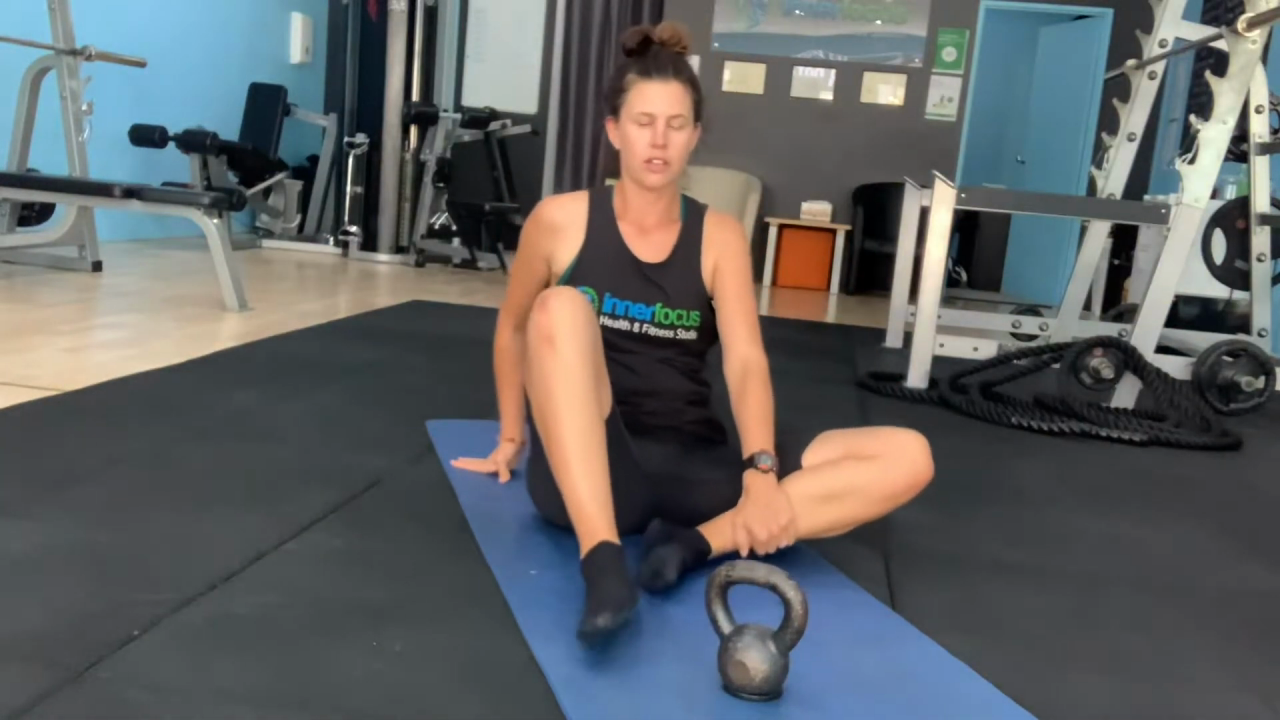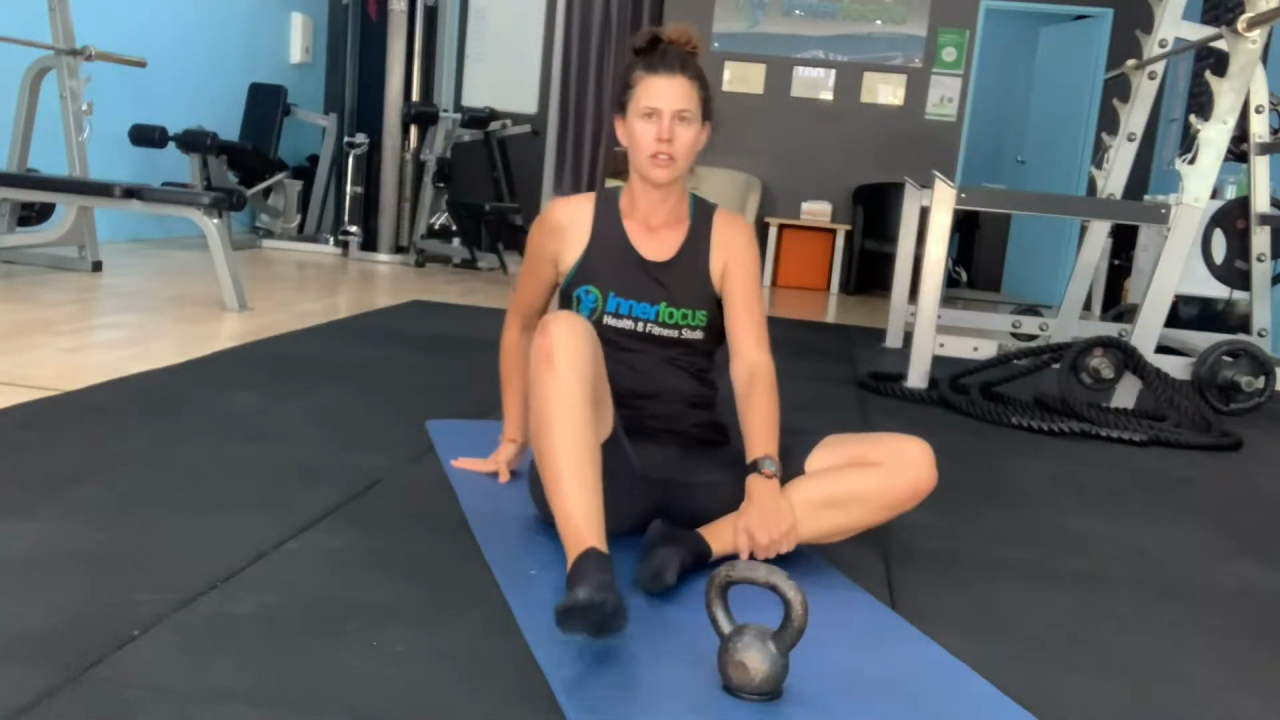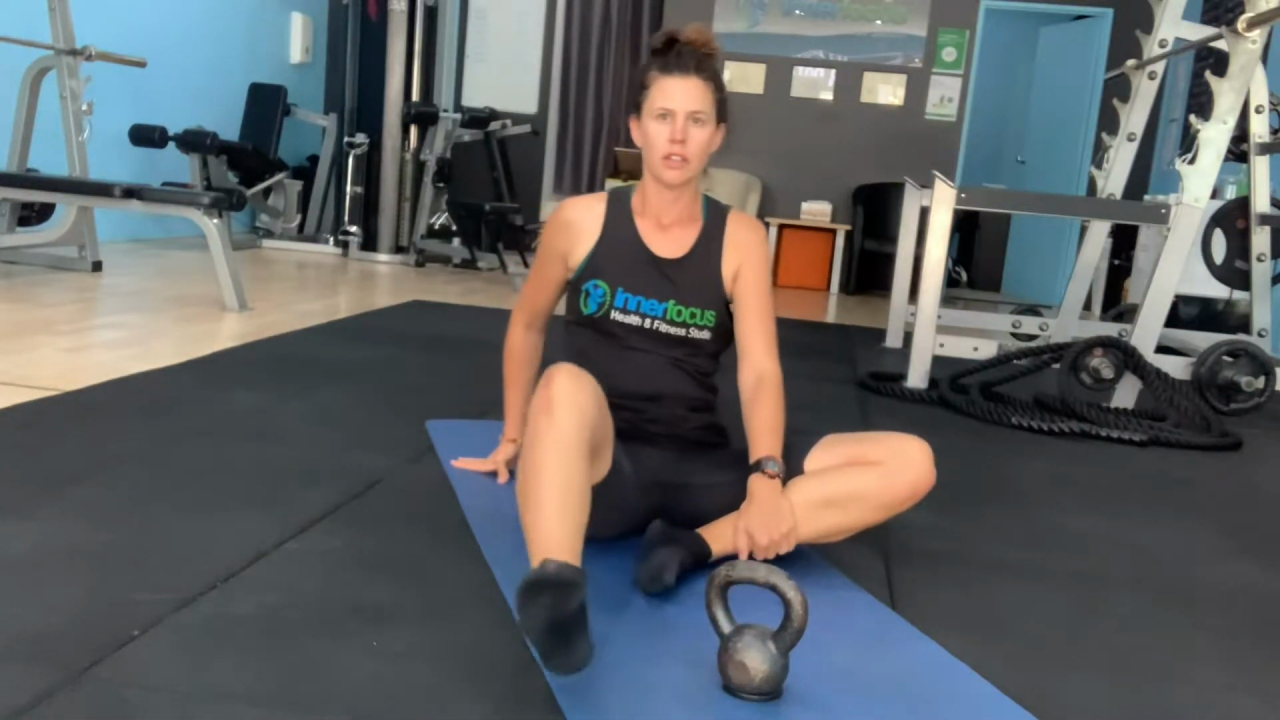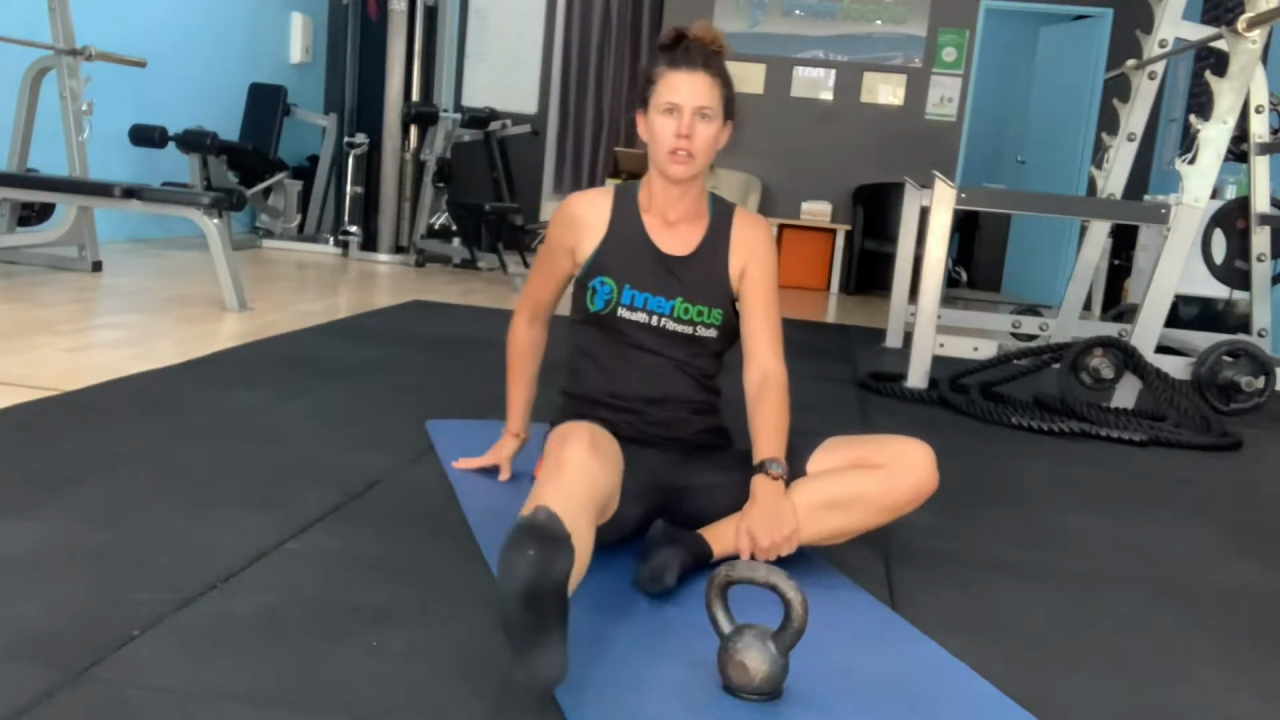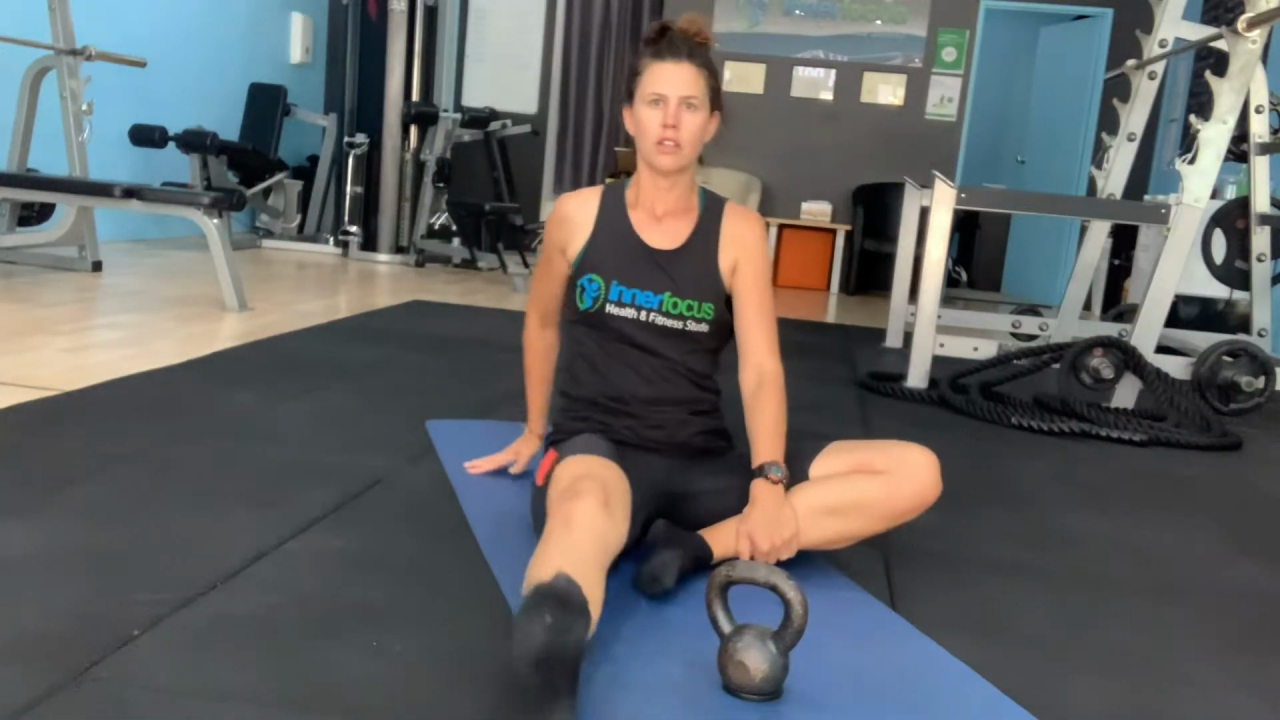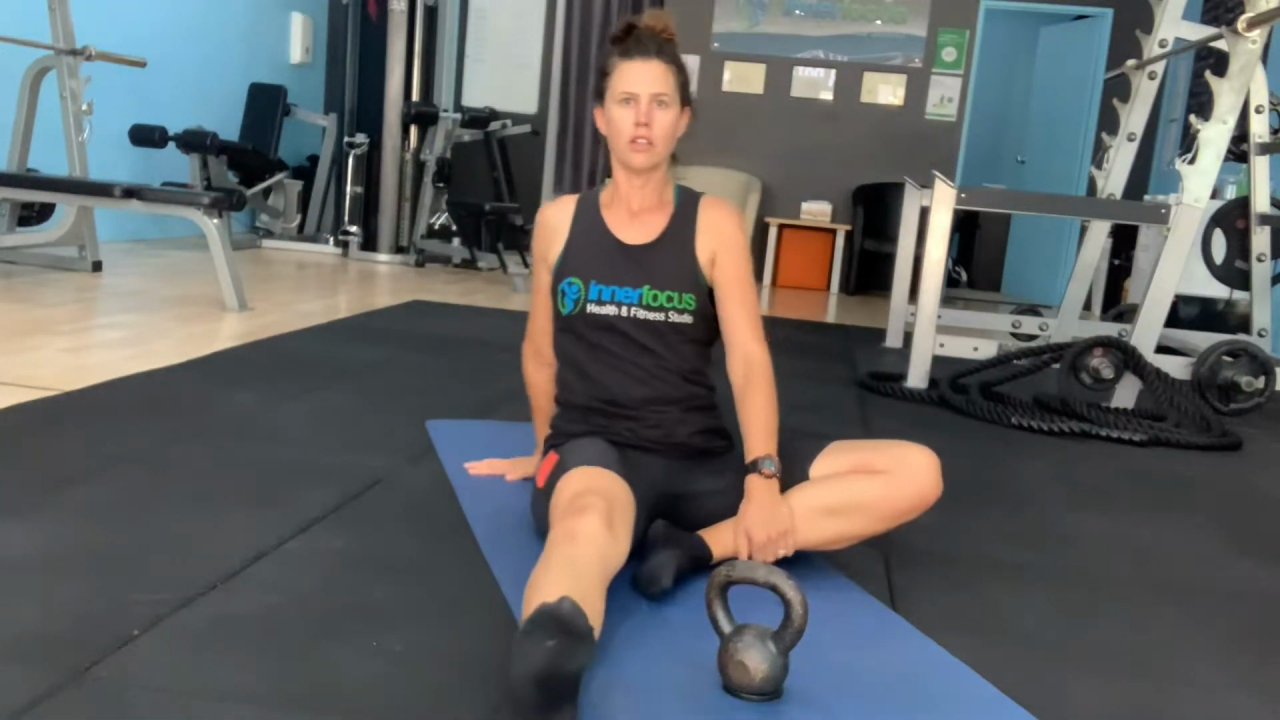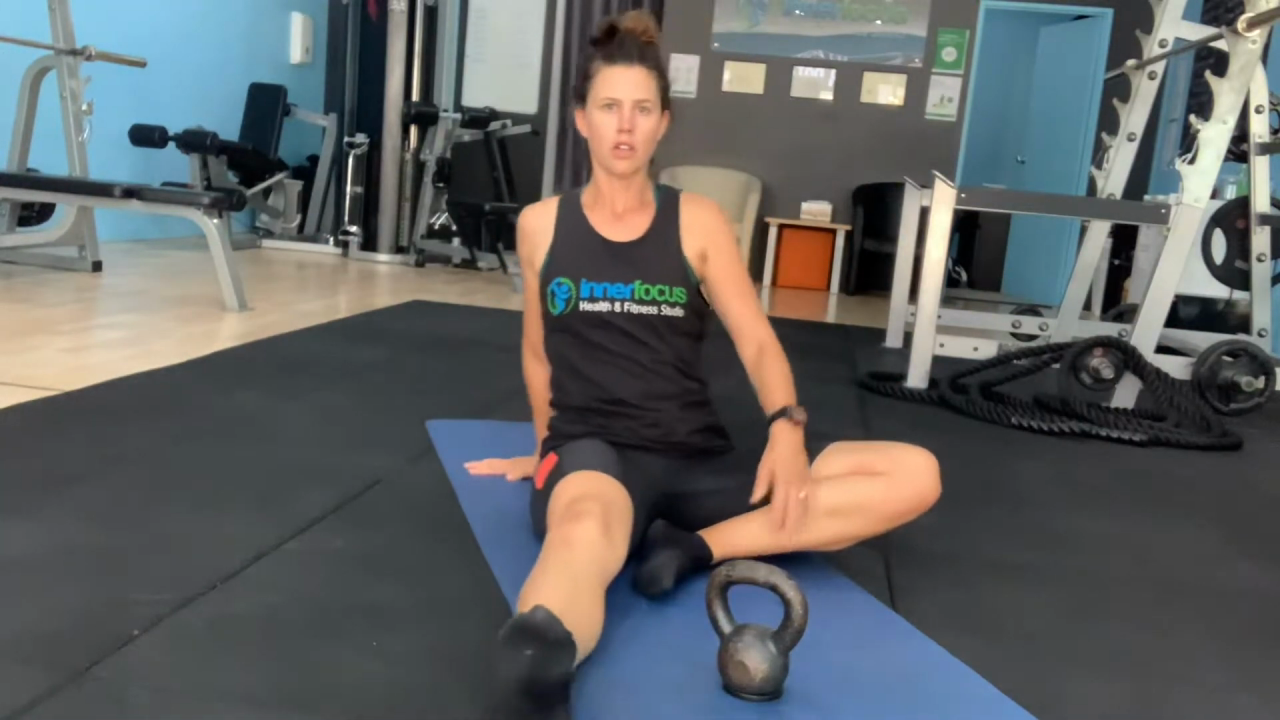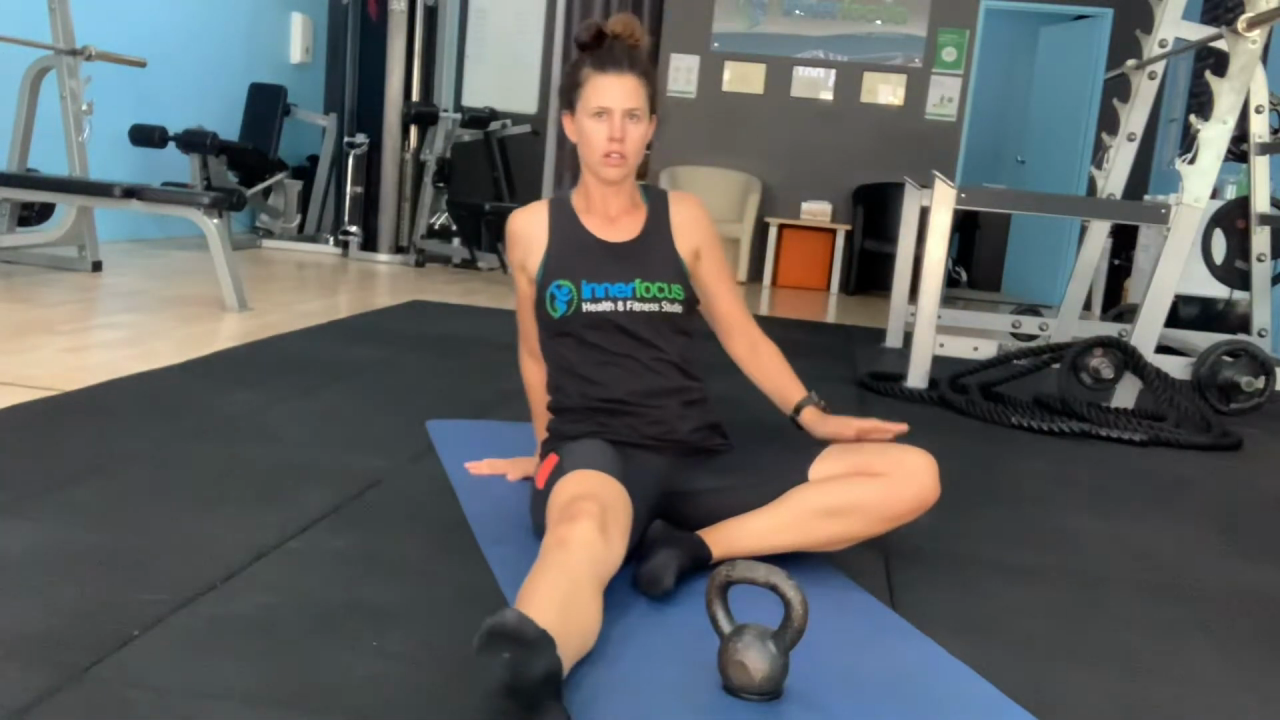
dt=0.2s
person 1, frame 1
left shoulder: (720, 236)
right shoulder: (560, 221)
left elbow: (745, 361)
right elbow: (513, 328)
left wrist: (761, 474)
right wrist: (512, 439)
left hip: (691, 467)
right hip: (587, 470)
left knee: (907, 458)
right knee: (561, 308)
left ankle: (701, 539)
right ankle: (602, 560)
person 1, frame 2
left shoulder: (729, 236)
right shoulder: (568, 222)
left elbow: (752, 365)
right elbow: (521, 328)
left wrist: (764, 480)
right wrist: (514, 439)
left hip: (695, 468)
right hip: (595, 468)
left knee: (911, 466)
right knee: (562, 331)
left ankle: (702, 543)
right ankle: (589, 568)
person 1, frame 3
left shoulder: (741, 238)
right shoulder: (580, 221)
left elbow: (759, 370)
right elbow: (527, 327)
left wrist: (766, 482)
right wrist: (513, 439)
left hip: (697, 466)
right hip: (601, 470)
left knee: (909, 463)
right knee: (567, 385)
left ankle: (701, 543)
right ankle: (556, 589)
person 1, frame 4
left shoulder: (748, 236)
right shoulder: (587, 215)
left elbow: (765, 370)
right elbow: (530, 318)
left wrist: (769, 481)
right wrist: (513, 433)
left hip: (699, 465)
right hip: (608, 461)
left knee: (912, 468)
right knee: (578, 449)
left ankle: (702, 543)
right ankle: (540, 592)
person 1, frame 5
left shoulder: (739, 230)
right shoulder: (577, 215)
left elbow: (760, 366)
right elbow: (543, 324)
left wrist: (769, 485)
right wrist: (533, 434)
left hip: (700, 461)
right hip: (597, 446)
left knee: (915, 475)
right knee: (588, 507)
left ankle: (703, 545)
right ankle: (550, 646)
person 1, frame 6
left shoulder: (715, 222)
right shoulder: (559, 221)
left elbow: (748, 355)
left wrist: (762, 478)
right wrist: (544, 448)
left hip: (699, 456)
right hip: (594, 446)
left knee: (916, 474)
right knee: (590, 520)
left ankle: (700, 545)
right ankle: (549, 660)
person 1, frame 7
left shoulder: (697, 218)
right shoulder: (541, 223)
left elbow: (756, 337)
left wrist: (784, 426)
right wrist: (548, 449)
left hip: (698, 454)
right hip: (593, 447)
left knee: (914, 475)
right knee: (586, 528)
left ankle: (700, 546)
person 1, frame 8
left shoulder: (684, 217)
right shoulder: (532, 227)
left elbow: (740, 332)
left wrist: (810, 414)
right wrist: (548, 448)
left hip: (696, 453)
right hip: (593, 449)
left knee: (911, 477)
right knee: (583, 530)
left ankle: (699, 547)
